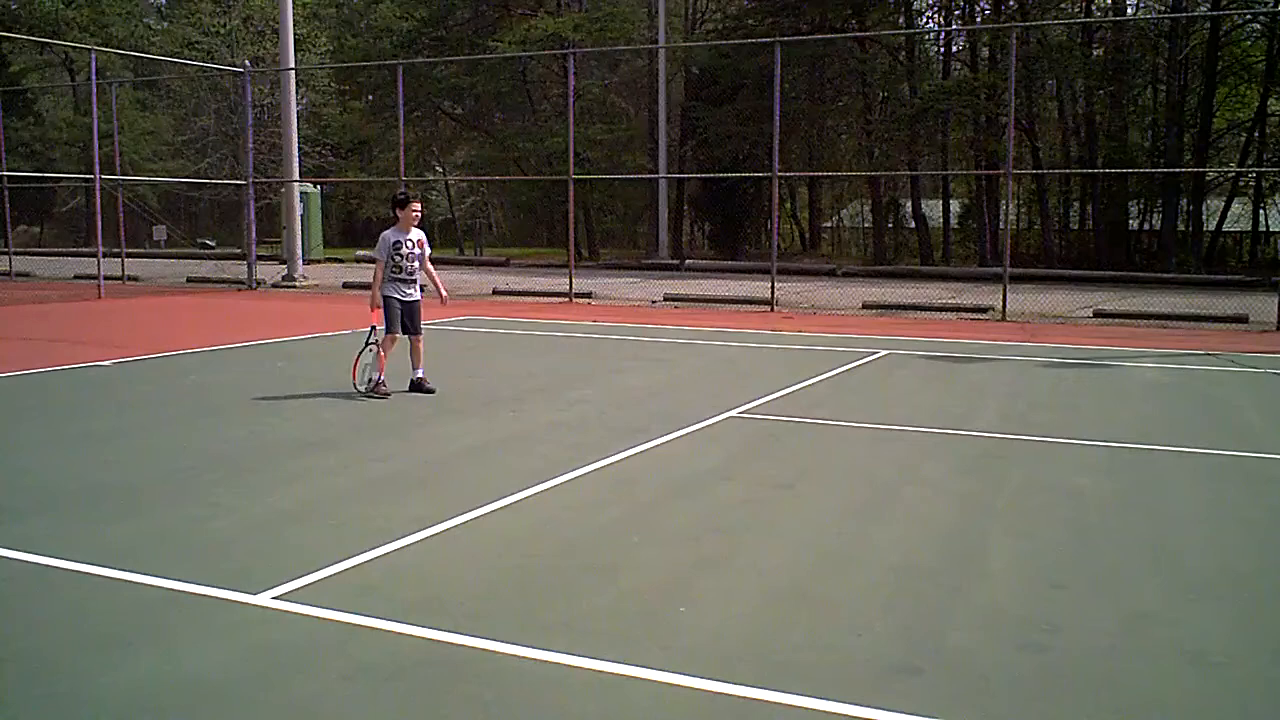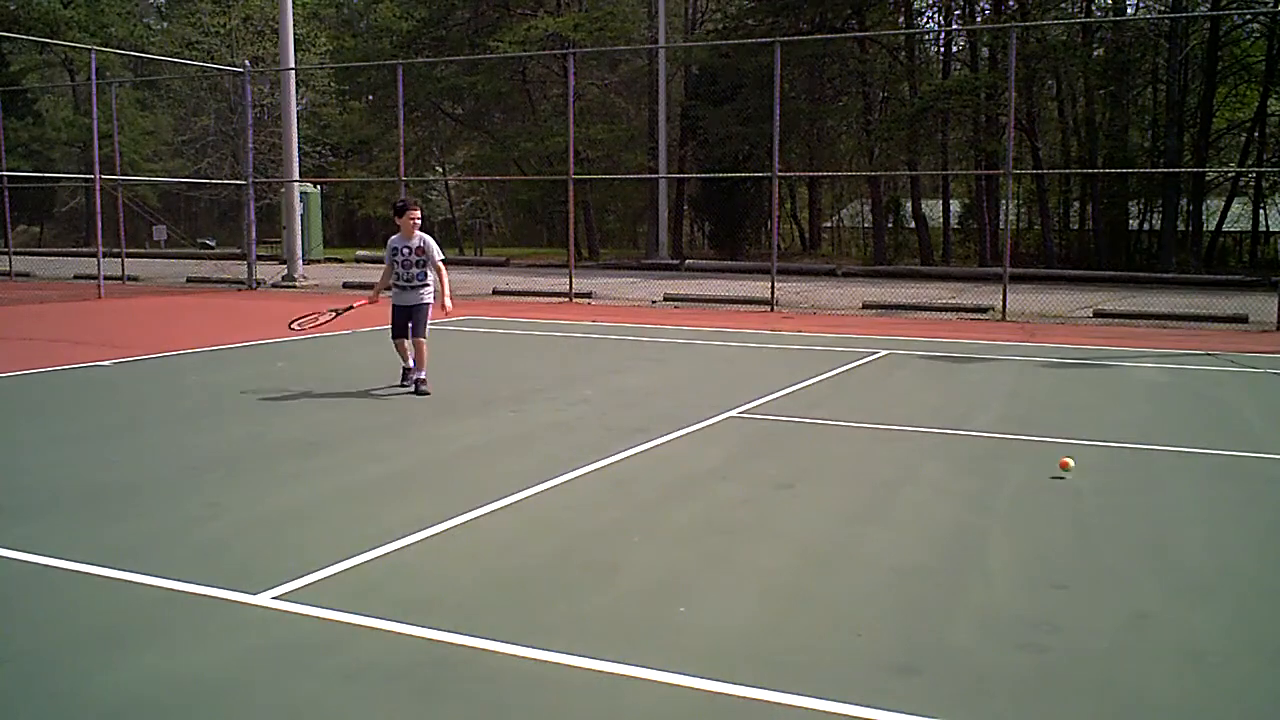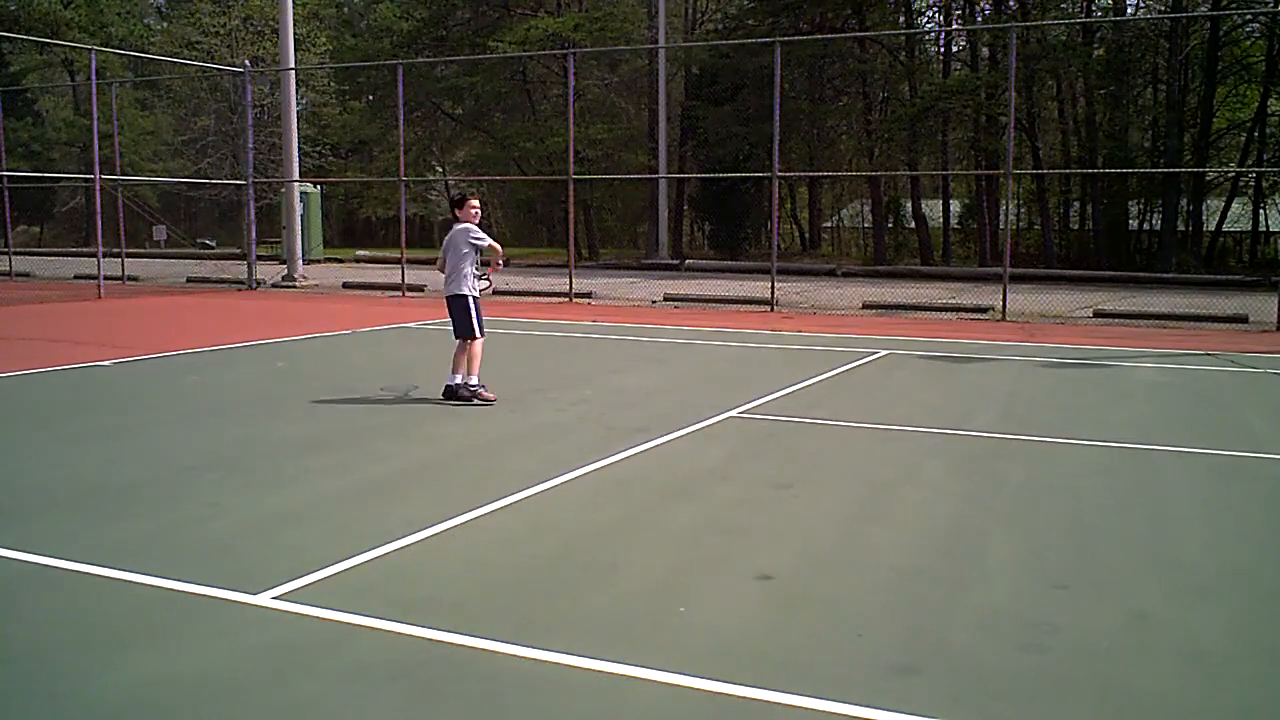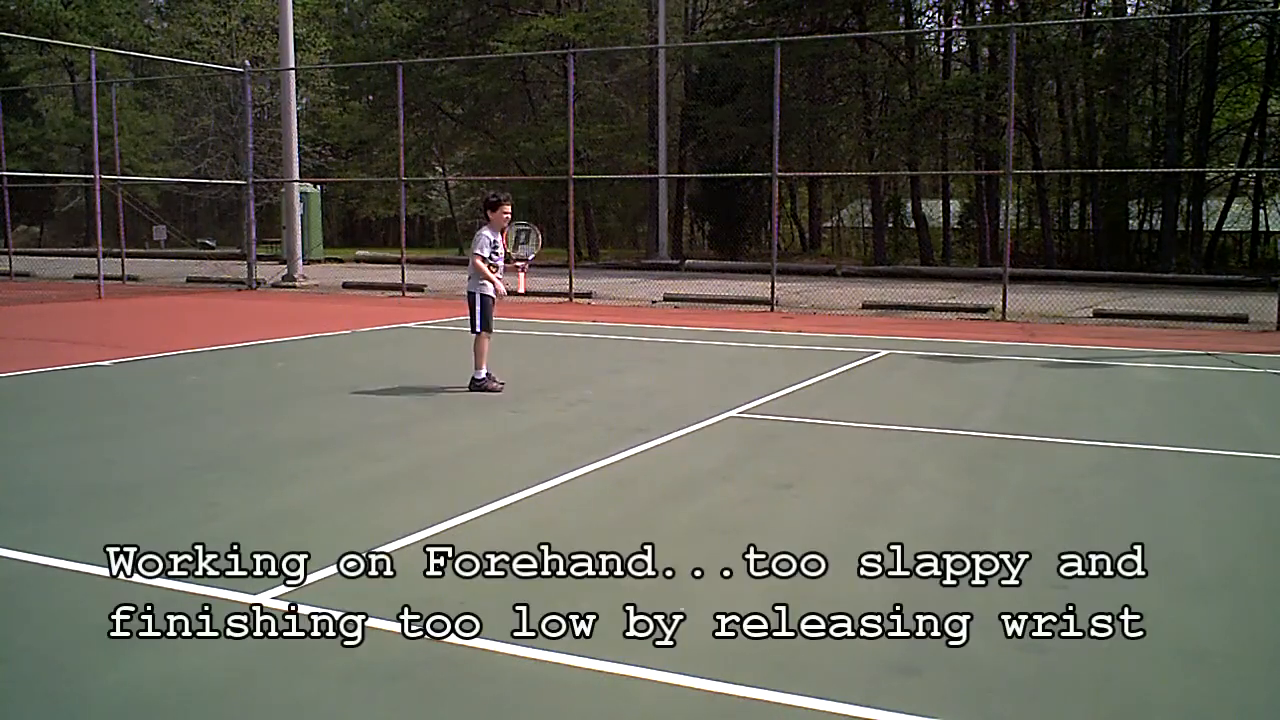
dt=1s
person 1, frame 1
left shoulder: (420, 236)
right shoulder: (387, 237)
left elbow: (426, 265)
right elbow: (379, 268)
left wrist: (440, 288)
right wrist: (375, 294)
left hip: (413, 294)
right hip: (392, 293)
left knee: (416, 336)
right knee: (392, 334)
left ankle: (418, 378)
right ankle: (378, 379)
person 1, frame 2
left shoulder: (426, 241)
right shoulder: (392, 242)
left elbow: (441, 269)
left wrist: (446, 296)
right wrist: (377, 291)
left hip: (422, 299)
right hip: (399, 300)
left knee: (419, 339)
right knee: (398, 340)
left ankle: (421, 378)
right ankle: (409, 365)
person 1, frame 3
left shoulder: (450, 235)
right shoulder: (470, 230)
left elbow: (440, 266)
right elbow: (496, 247)
right wrist: (498, 259)
left hip: (451, 292)
right hip: (464, 292)
left knee: (465, 339)
right knee: (476, 338)
left ankle: (455, 384)
right ankle: (472, 385)
person 1, frame 4
left shoulder: (498, 236)
right shoulder: (484, 235)
right elbow: (477, 262)
right wrist: (496, 282)
left hip: (488, 291)
right hip: (480, 290)
left knee: (484, 333)
right knee: (484, 333)
left ankle: (482, 375)
right ankle: (479, 378)
